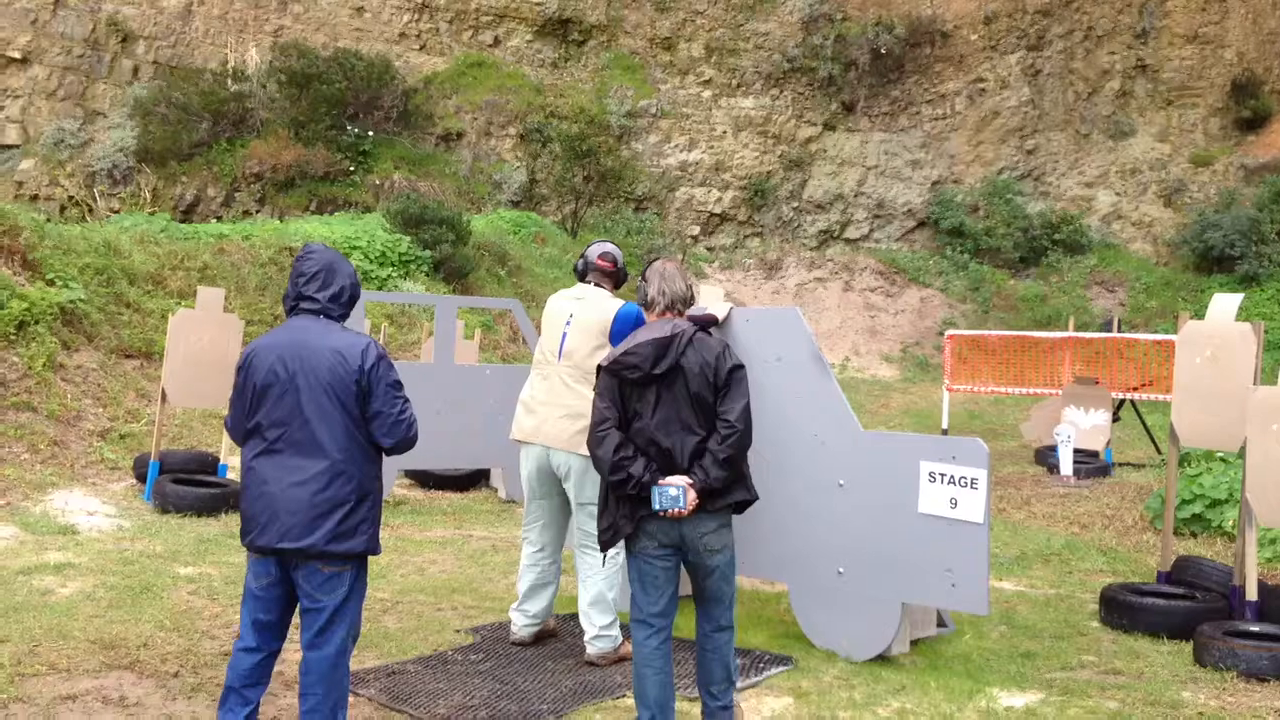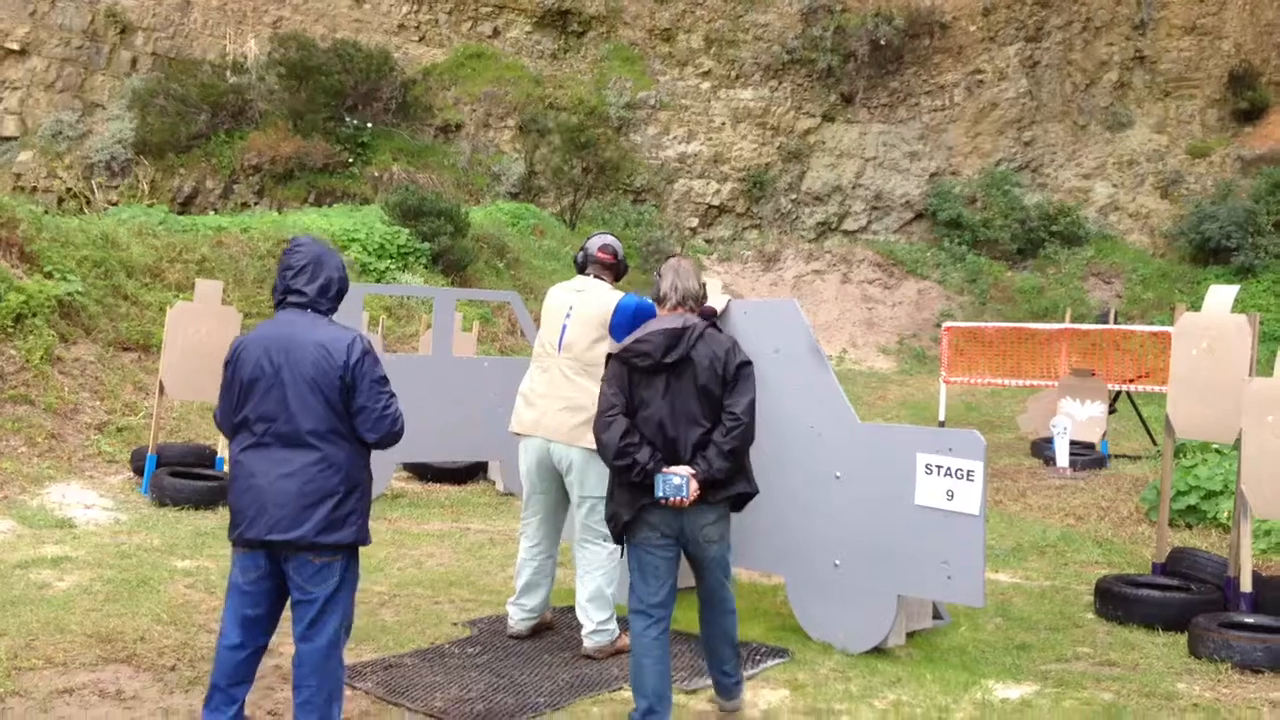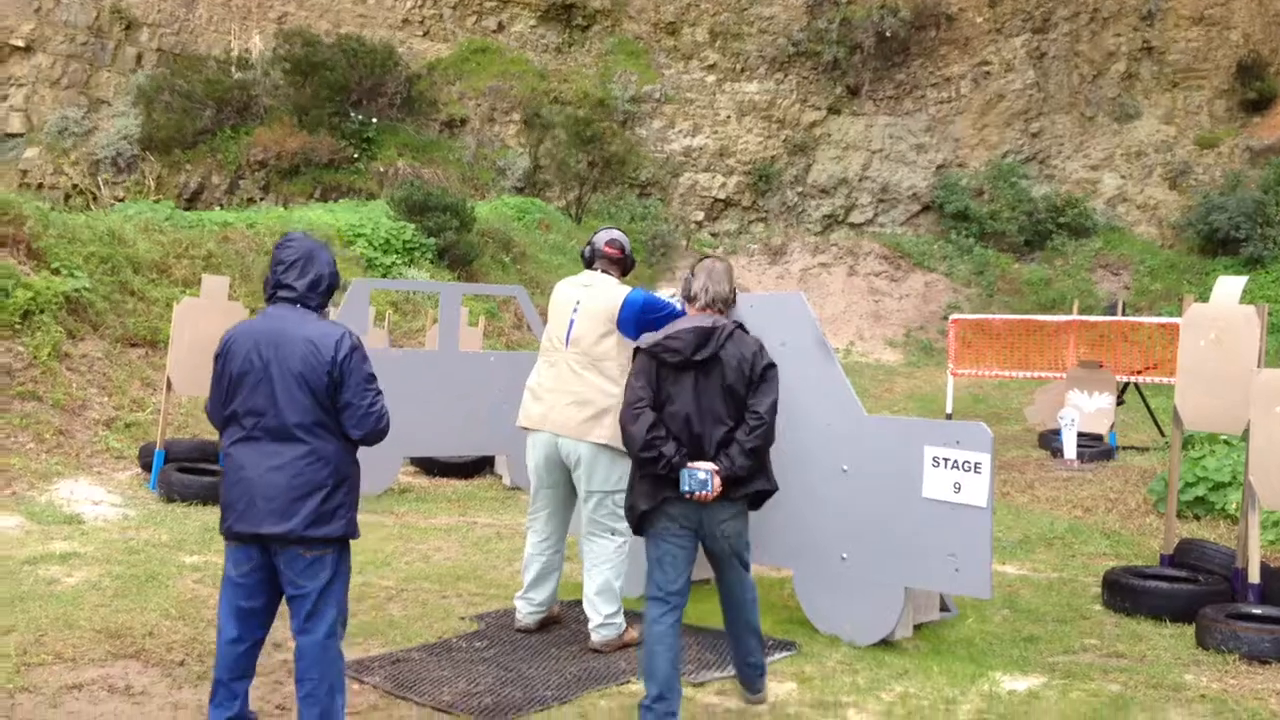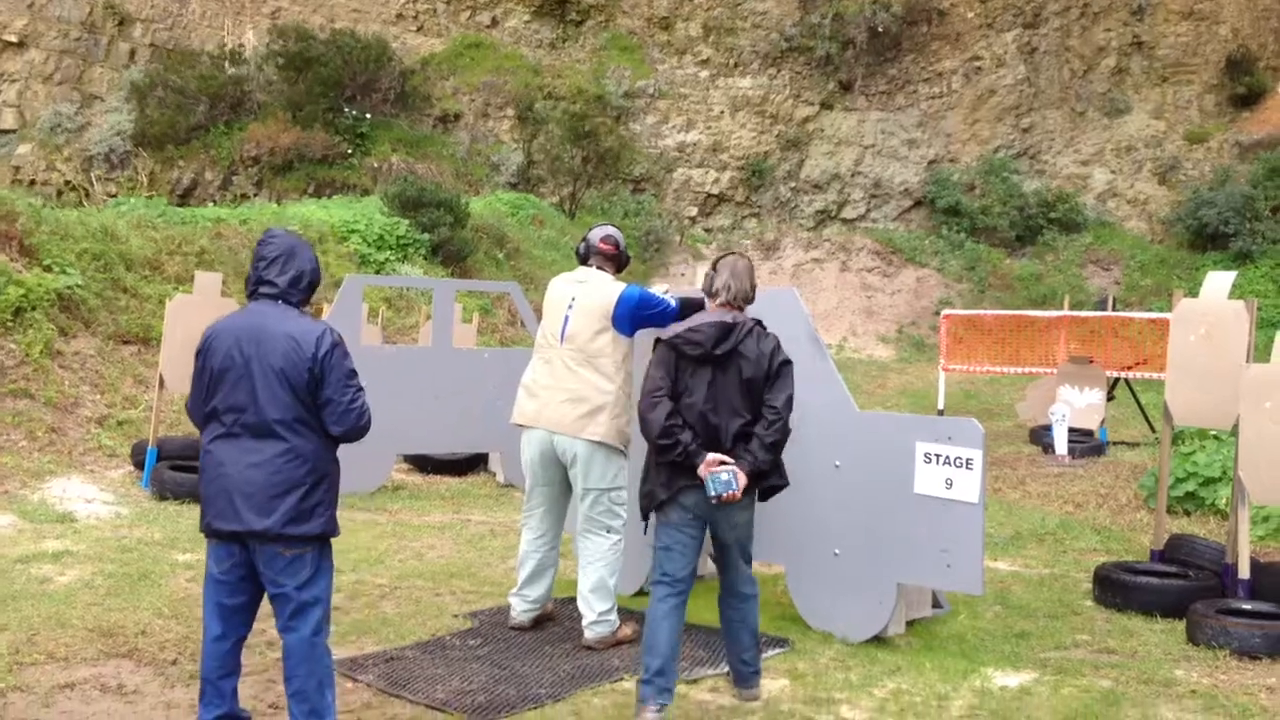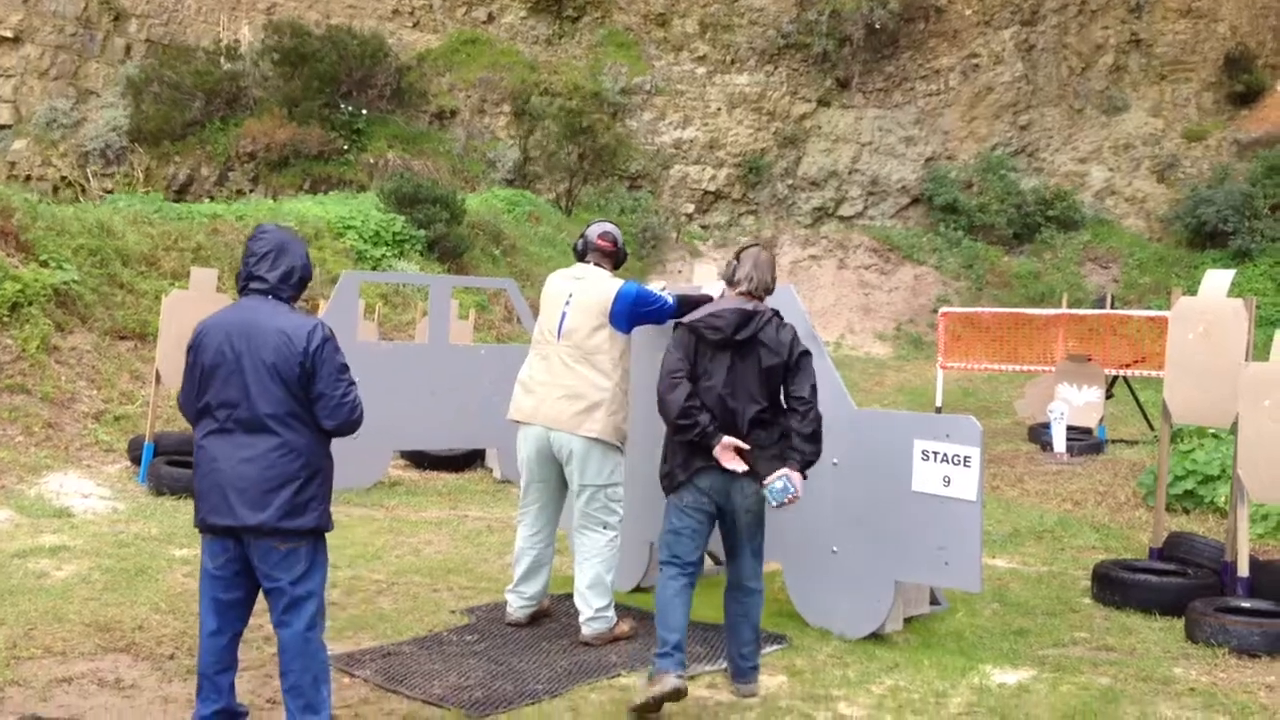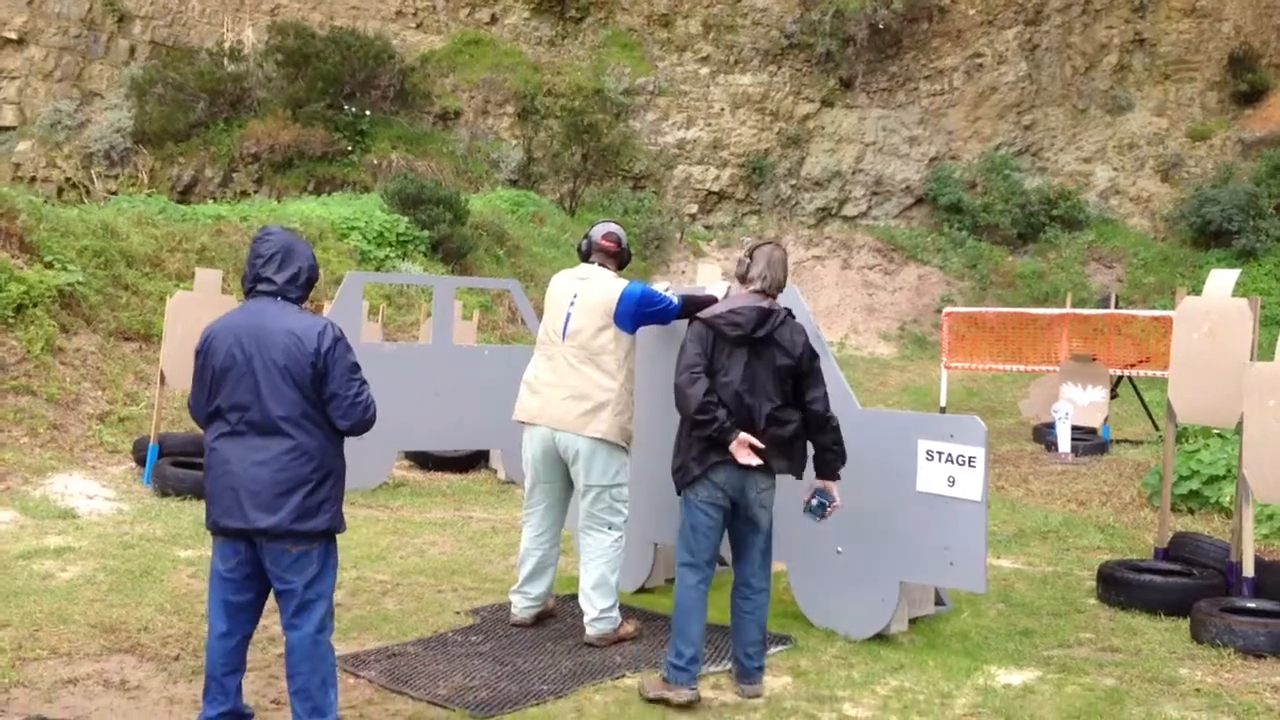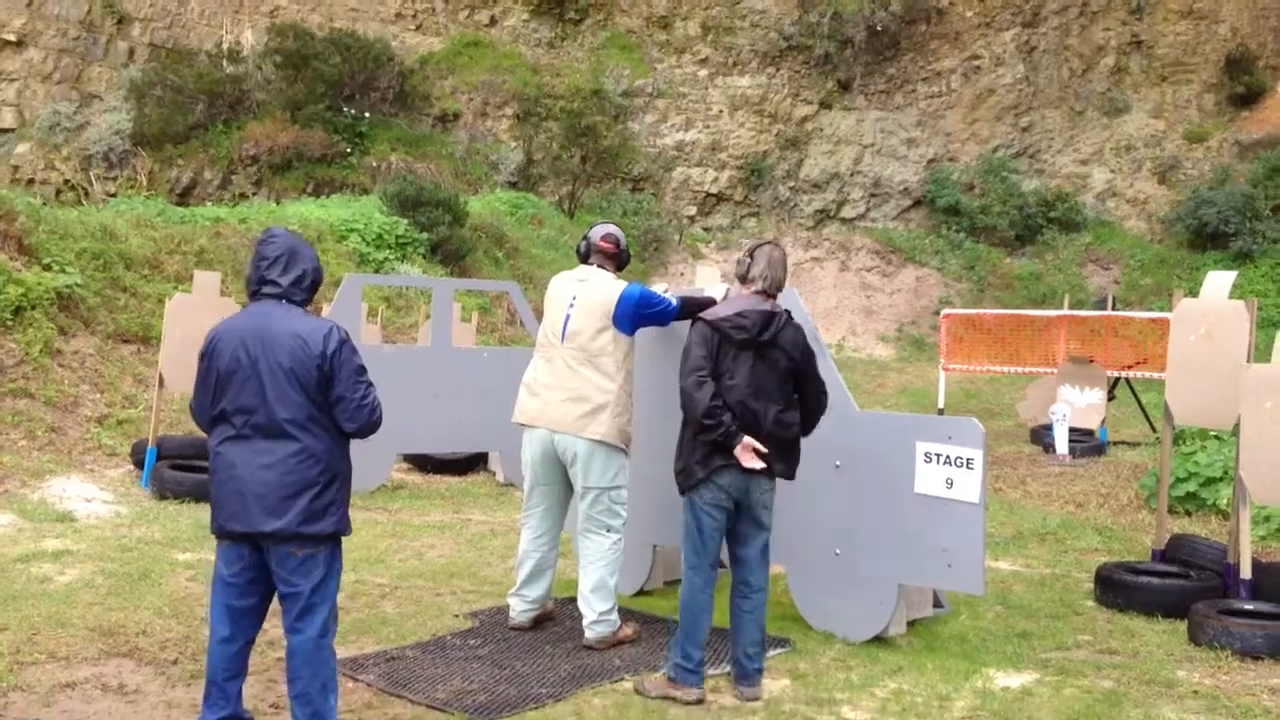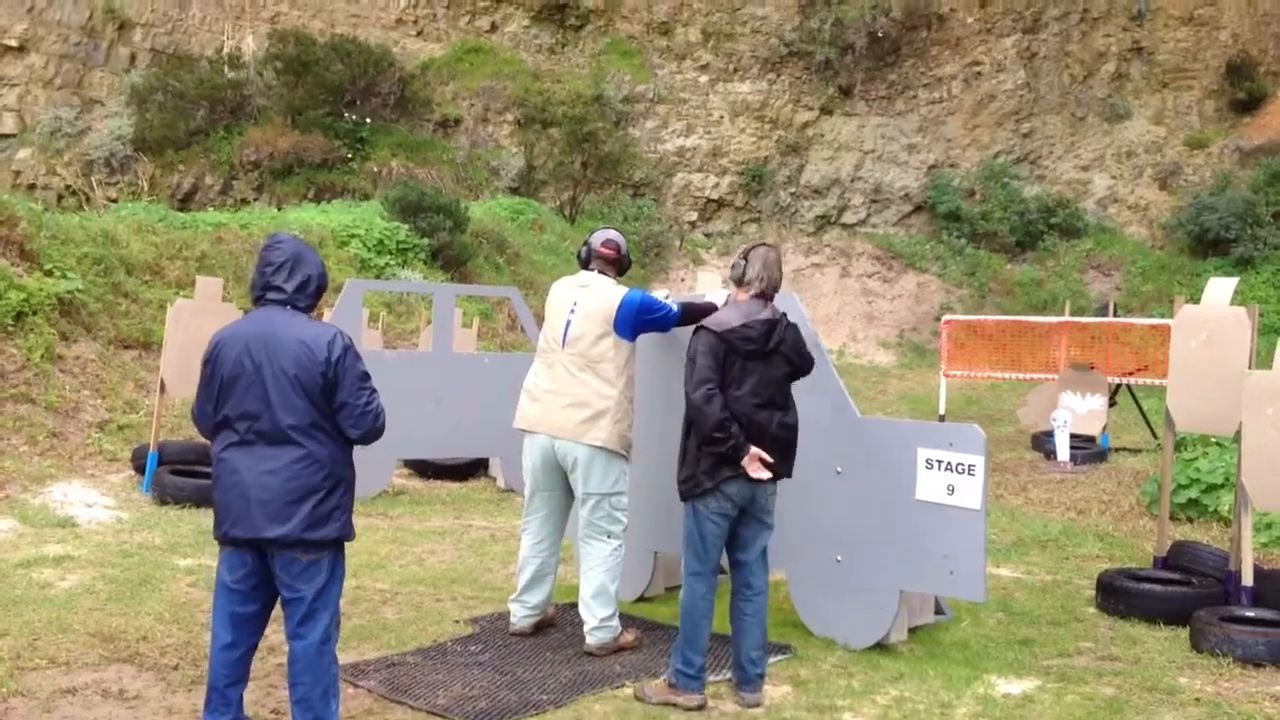
dt=0.2s
person 1, frame 1
left shoulder: (257, 352)
right shoulder: (362, 353)
left elbow: (238, 429)
right elbow: (399, 435)
left hip: (268, 520)
right hip: (332, 525)
left knee: (256, 634)
right knee: (326, 643)
person 1, frame 2
left shoulder: (246, 345)
right shoulder: (349, 347)
left elbow: (227, 422)
right elbow: (384, 429)
left hip: (256, 514)
right hip: (321, 518)
left knee: (242, 629)
right knee: (319, 637)
person 1, frame 3
left shoulder: (236, 339)
right shoulder: (336, 342)
left elbow: (218, 415)
right elbow: (370, 426)
left hip: (247, 507)
right hip: (311, 511)
left knee: (239, 622)
right knee: (317, 630)
person 1, frame 4
left shoulder: (216, 335)
right shoulder: (318, 339)
left elbow: (198, 413)
right elbow: (350, 423)
right wrist: (310, 417)
left hip: (227, 505)
right hip: (291, 509)
left knee: (224, 621)
right knee: (303, 627)
person 1, frame 5
left shoulder: (208, 330)
right shoulder: (309, 333)
left elbow: (191, 408)
right elbow: (343, 417)
left hip: (221, 500)
right hip: (285, 504)
left knee: (220, 617)
right knee: (298, 622)
person 1, frame 6
left shoulder: (216, 334)
right shoulder: (319, 334)
left elbow: (201, 412)
right elbow: (356, 416)
left hip: (232, 502)
right hip: (297, 506)
left knee: (229, 619)
right knee: (306, 624)
person 1, frame 7
left shoulder: (221, 336)
right shoulder: (325, 337)
left elbow: (203, 415)
right elbow: (363, 418)
left hip: (237, 506)
right hip: (302, 509)
left knee: (231, 623)
right knee: (308, 629)
person 1, frame 8
left shoulder: (224, 341)
right shoulder: (329, 343)
left elbow: (205, 422)
right elbow: (366, 425)
left hip: (240, 512)
right hip: (306, 515)
left knee: (232, 629)
right knee: (311, 635)
person 2, frame 1
left shoulder: (618, 364)
right shoulder: (717, 353)
left elbow: (603, 439)
right elbow: (735, 427)
left wrist: (648, 484)
right wrist: (701, 483)
left hip: (647, 515)
right hip: (707, 512)
left knee: (651, 625)
right knee: (717, 619)
person 2, frame 2
left shoulder: (627, 354)
right shoulder: (725, 349)
left elbow: (609, 427)
right elbow: (739, 422)
left wrist: (652, 471)
right wrist: (702, 474)
left hip: (649, 504)
right hip: (707, 502)
left knee: (649, 615)
right knee: (717, 600)
person 2, frame 3
left shoulder: (655, 349)
right shoulder: (751, 351)
left elbow: (635, 420)
right elbow: (761, 422)
left wrist: (677, 466)
right wrist: (724, 471)
left hip: (670, 497)
right hip: (726, 497)
left knee: (663, 605)
right knee: (737, 590)
right ankle: (753, 680)
person 2, frame 4
left shoulder: (674, 342)
right shoulder: (767, 347)
left elbow: (653, 409)
right elbow: (776, 417)
left wrist: (693, 455)
right wrist: (747, 468)
left hip: (682, 486)
right hip: (735, 488)
left knee: (667, 588)
right knee: (739, 584)
right ankle: (746, 678)
person 2, frame 5
left shoulder: (693, 327)
right shoulder: (784, 337)
left elbow: (671, 391)
right elbow: (804, 406)
left wrist: (710, 438)
right wrist: (795, 464)
left hip: (695, 468)
right hip: (751, 472)
left knee: (676, 567)
right knee: (746, 575)
left ankle: (668, 668)
right ankle: (744, 673)
person 2, frame 6
left shoulder: (709, 323)
right shoulder: (794, 337)
left elbow: (689, 386)
right elbow: (817, 409)
left wrist: (725, 434)
right wrist: (828, 471)
left hip: (709, 465)
right hip: (761, 470)
left knee: (693, 570)
right knee: (753, 575)
left ankle: (681, 677)
right ankle: (750, 674)
person 2, frame 7
left shoulder: (711, 324)
right shoulder: (792, 336)
left elbow: (695, 388)
right elbow: (813, 400)
left wrist: (730, 437)
right wrist: (783, 439)
left hip: (713, 467)
right hip: (762, 472)
left knee: (699, 572)
right knee: (752, 574)
left ankle: (686, 677)
right ankle: (748, 676)
person 2, frame 8
left shoulder: (713, 331)
right shoulder: (787, 336)
left elbow: (702, 398)
right elbow: (804, 367)
left wrist: (736, 448)
left hip: (715, 474)
right hip: (762, 476)
left knee: (700, 578)
right knee: (752, 579)
left ankle: (686, 683)
right ankle: (750, 682)
person 3, frame 1
left shoulder: (554, 304)
right shoulder: (619, 314)
right wrist: (713, 319)
left hip: (537, 435)
right hip: (586, 443)
left knee: (540, 535)
right knee: (599, 543)
left ankle: (527, 622)
right ankle: (602, 641)
person 3, frame 2
left shoulder: (555, 295)
right shoulder: (619, 306)
left hip: (535, 427)
right hip: (584, 436)
left knee: (537, 528)
right knee: (596, 537)
left ankle: (524, 615)
right ankle: (600, 634)
person 3, frame 3
left shoulder: (562, 290)
right shoulder: (627, 301)
right elbow: (685, 314)
left hip: (542, 422)
right hip: (594, 430)
left knee: (544, 522)
right knee: (604, 531)
left ankle: (531, 609)
right ankle: (607, 628)
person 3, frame 4
left shoulder: (557, 287)
right shoulder: (622, 297)
right elbow: (680, 309)
left hip: (537, 419)
right hip: (589, 427)
left knee: (539, 519)
right knee: (600, 528)
left ankle: (525, 606)
right ankle: (600, 625)
person 3, frame 5
left shoulder: (554, 283)
right shoulder: (620, 294)
right elbow: (678, 306)
right wrist: (714, 299)
left hip: (534, 415)
right hip: (587, 424)
left knee: (534, 515)
right knee: (596, 524)
left ankle: (523, 603)
right ankle: (597, 621)
person 3, frame 6
left shoulder: (559, 283)
right shoulder: (625, 295)
right elbow: (682, 307)
right wrist: (719, 299)
left hip: (540, 417)
right hip: (592, 425)
left knee: (540, 515)
right knee: (602, 525)
left ankle: (527, 603)
right ankle: (602, 622)
person 3, frame 7
left shoulder: (558, 285)
right shoulder: (624, 297)
right elbow: (680, 308)
left wrist: (668, 299)
right wrist: (718, 301)
left hip: (539, 419)
right hip: (591, 427)
left knee: (539, 518)
right knee: (600, 527)
left ankle: (526, 607)
right ankle: (600, 626)
person 3, frame 8
left shoulder: (559, 291)
right shoulder: (625, 302)
right elbow: (681, 314)
left wrist: (656, 304)
right wrist: (720, 307)
left hip: (540, 424)
right hip: (592, 433)
left knee: (539, 524)
right knee: (601, 533)
left ankle: (526, 613)
right ankle: (601, 631)
